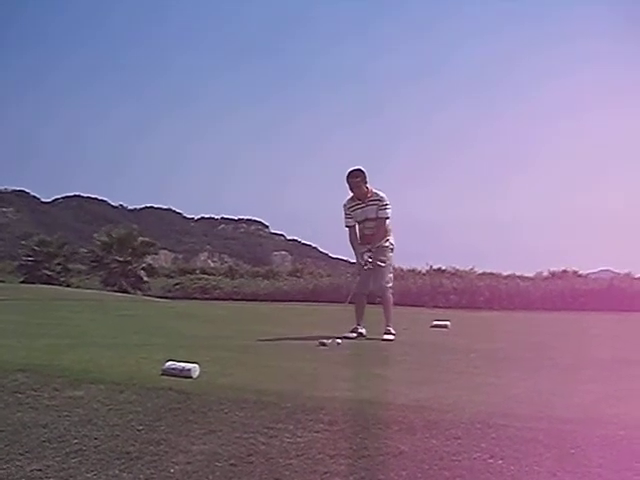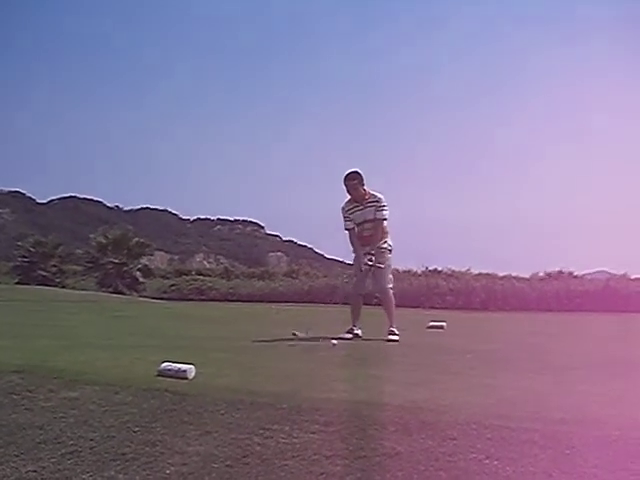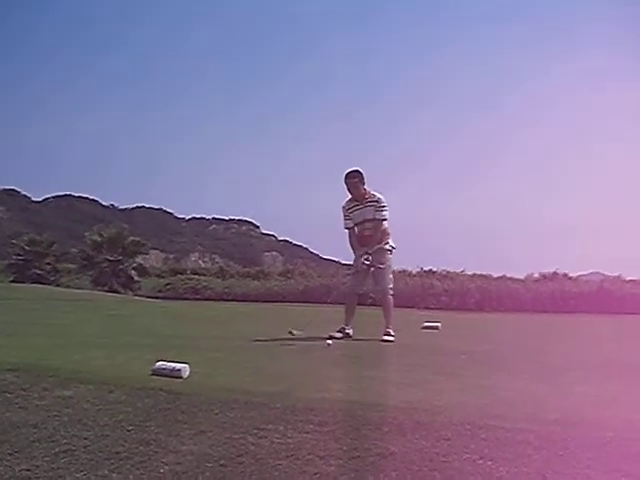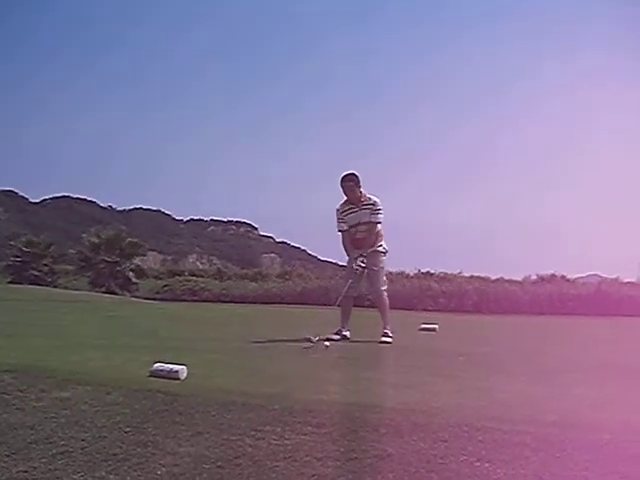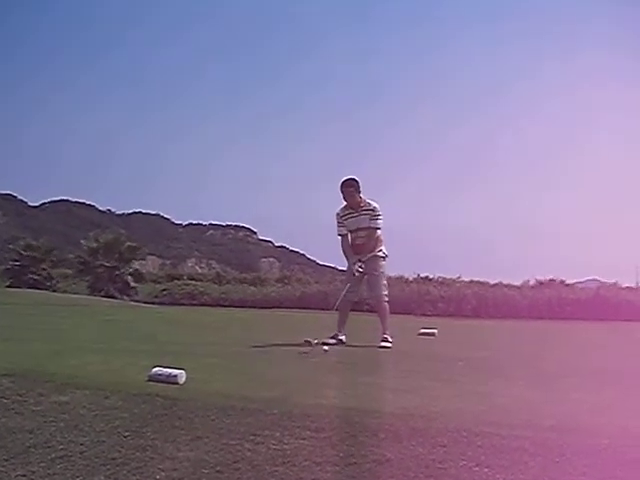
dt=0.4s
person 1, frame 1
left shoulder: (380, 199)
right shoulder: (349, 205)
left elbow: (381, 228)
right elbow: (352, 232)
left wrist: (370, 250)
right wrist: (359, 253)
left hip: (382, 245)
right hip: (363, 249)
left knee: (383, 286)
right knee: (360, 288)
left ankle: (389, 327)
right ankle: (359, 326)
person 1, frame 2
left shoulder: (378, 200)
right shoulder: (347, 208)
left elbow: (379, 229)
right elbow: (352, 234)
left wrist: (371, 252)
right wrist: (361, 254)
left hip: (380, 247)
right hip: (362, 250)
left knee: (384, 287)
right knee: (356, 289)
left ankle: (392, 328)
right ankle: (355, 327)
person 1, frame 3
left shoulder: (378, 200)
right shoulder: (347, 207)
left elbow: (378, 229)
right elbow: (352, 233)
left wrist: (369, 252)
right wrist: (359, 255)
left hip: (380, 247)
right hip: (361, 250)
left knee: (384, 289)
right knee: (353, 288)
left ankle: (389, 329)
right ankle: (346, 327)
person 1, frame 4
left shoulder: (373, 203)
right shoulder: (341, 210)
left elbow: (373, 232)
right elbow: (345, 236)
left wrist: (364, 254)
right wrist: (353, 257)
left hip: (374, 250)
right hip: (355, 253)
left knee: (379, 290)
right knee: (347, 290)
left ankle: (387, 330)
right ankle: (344, 329)
person 1, frame 5
left shoulder: (373, 208)
right shoulder: (341, 214)
left elbow: (372, 238)
right elbow: (344, 240)
left wrist: (362, 259)
right wrist: (352, 261)
left hip: (374, 255)
right hip: (354, 258)
left knee: (379, 295)
right knee: (347, 295)
left ankle: (386, 335)
right ankle: (339, 333)
